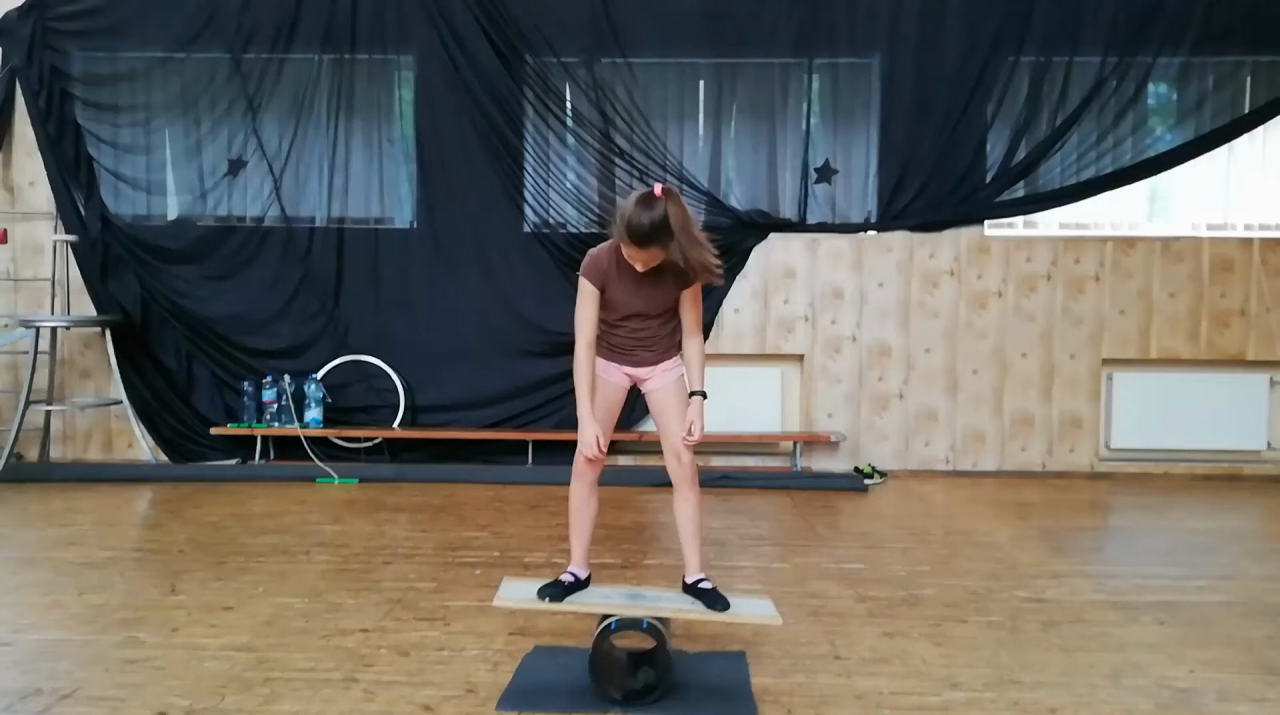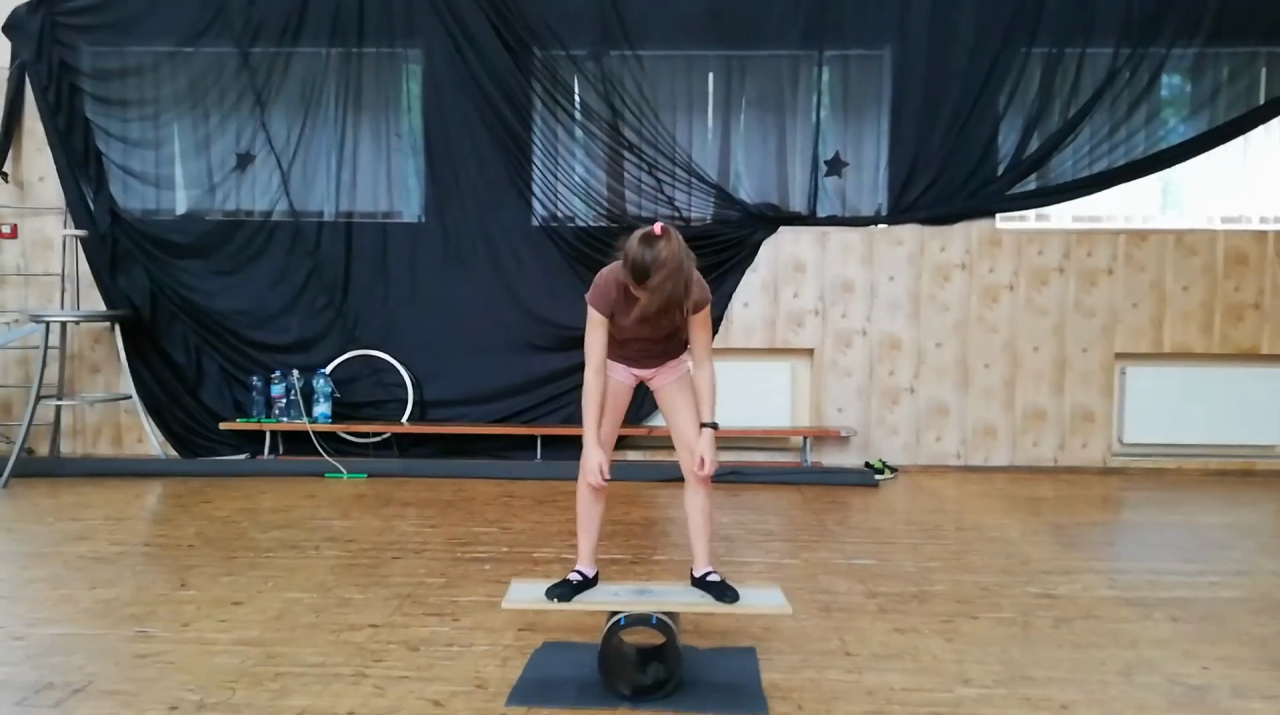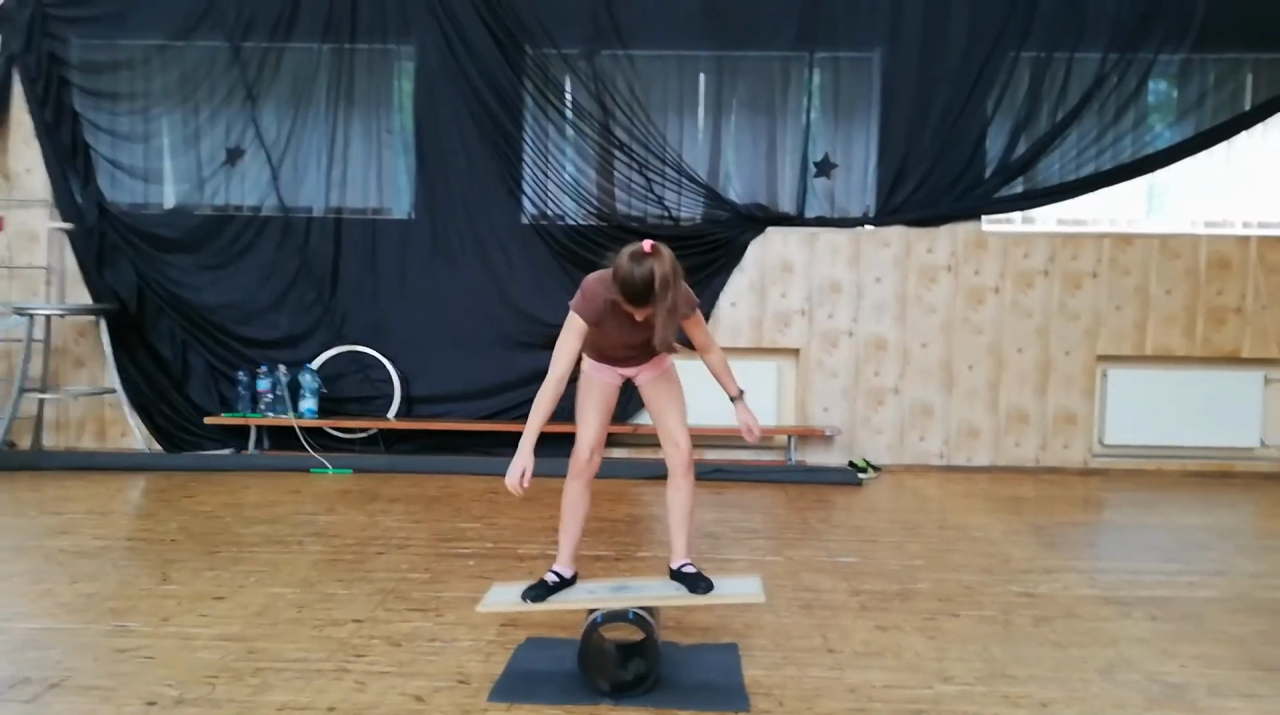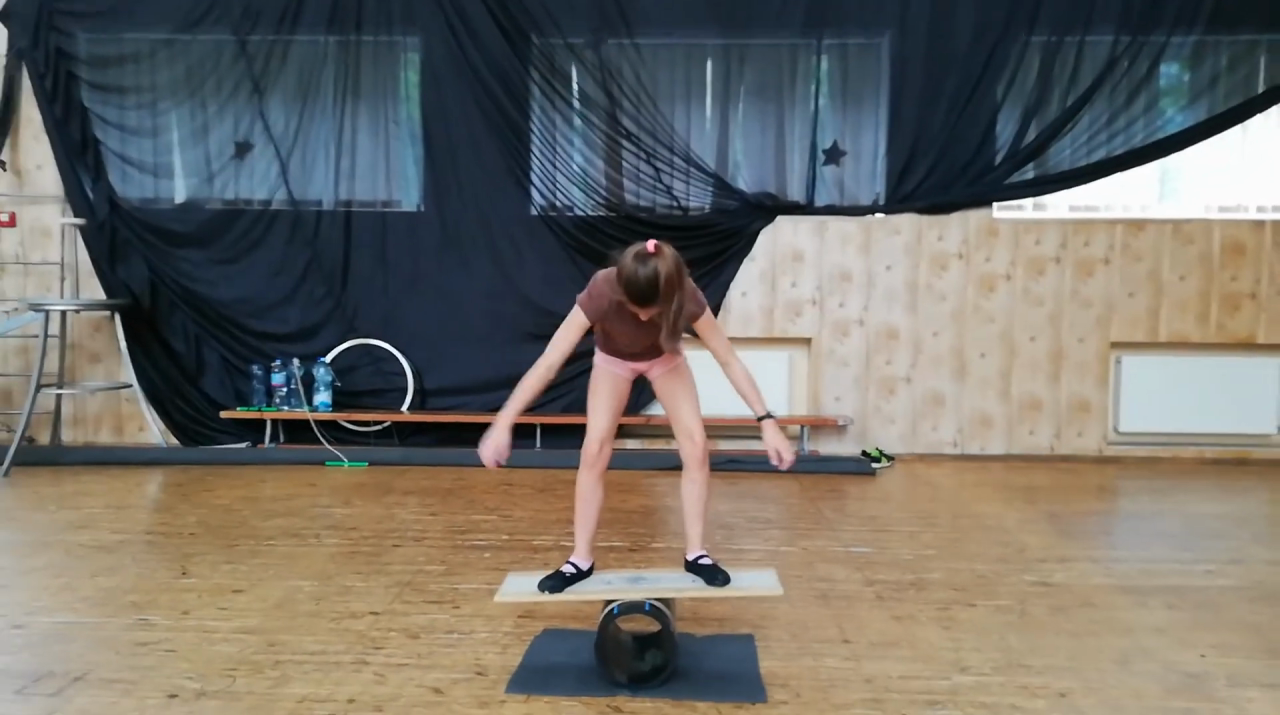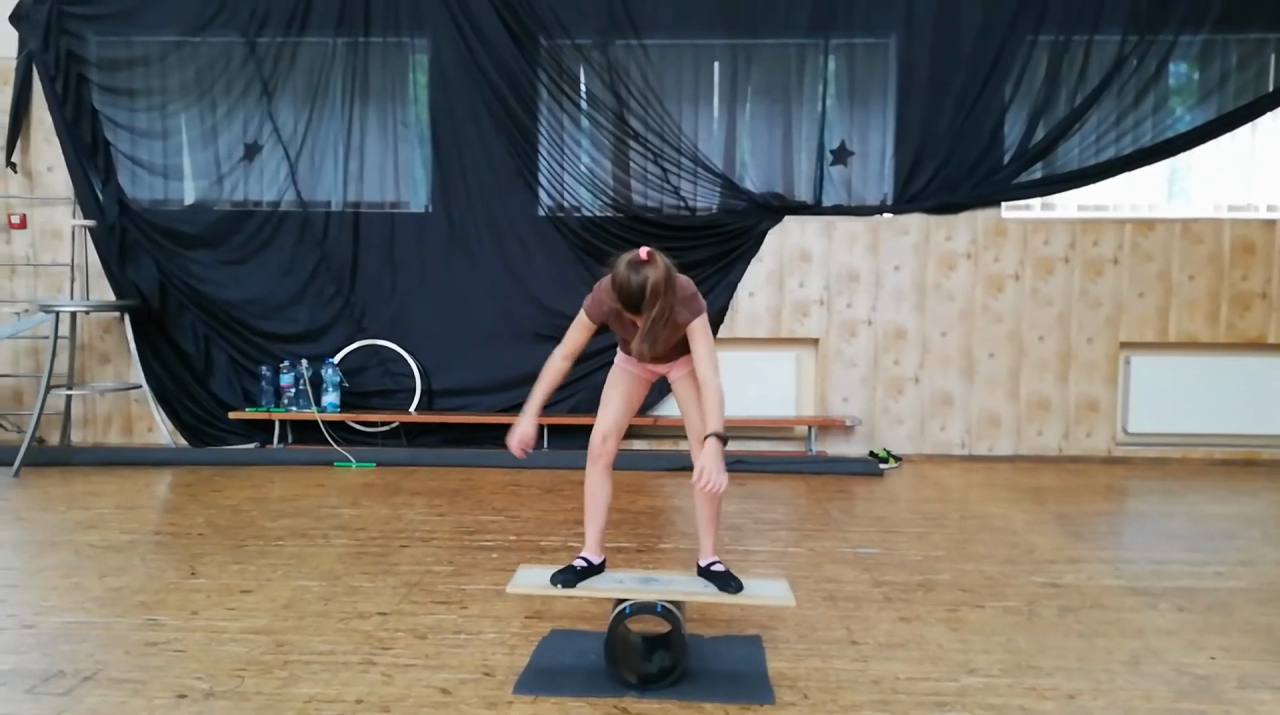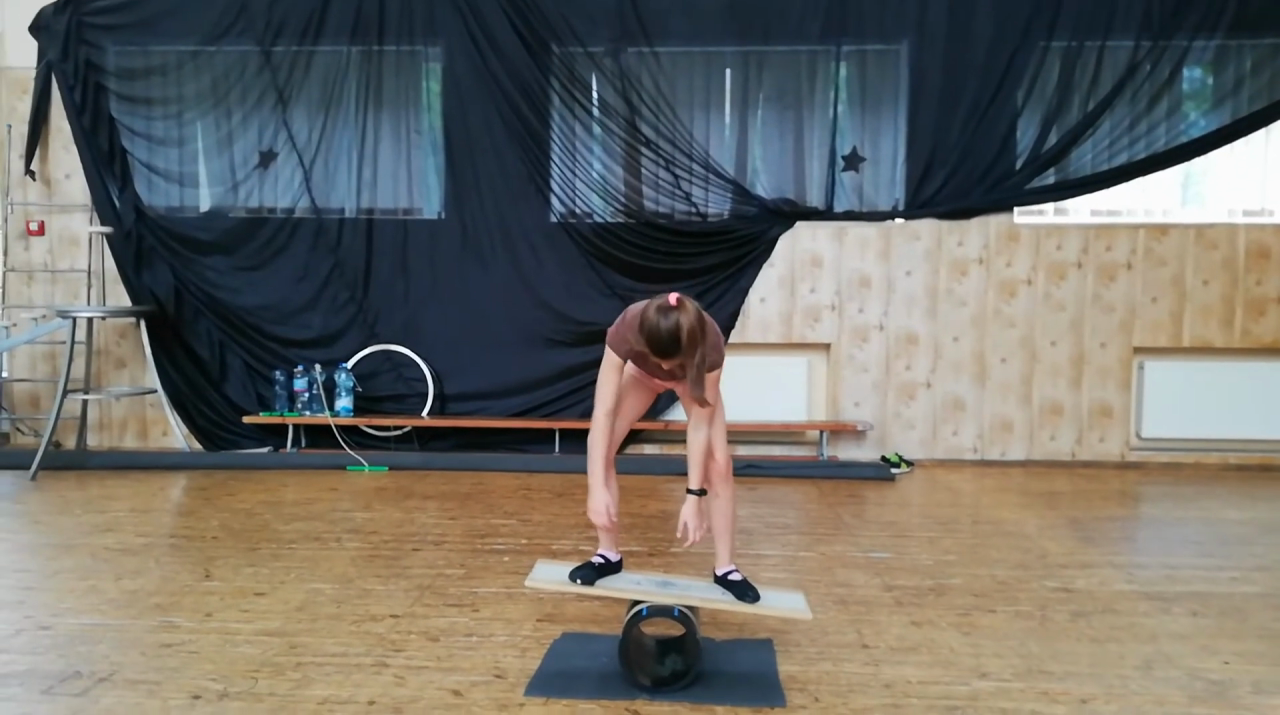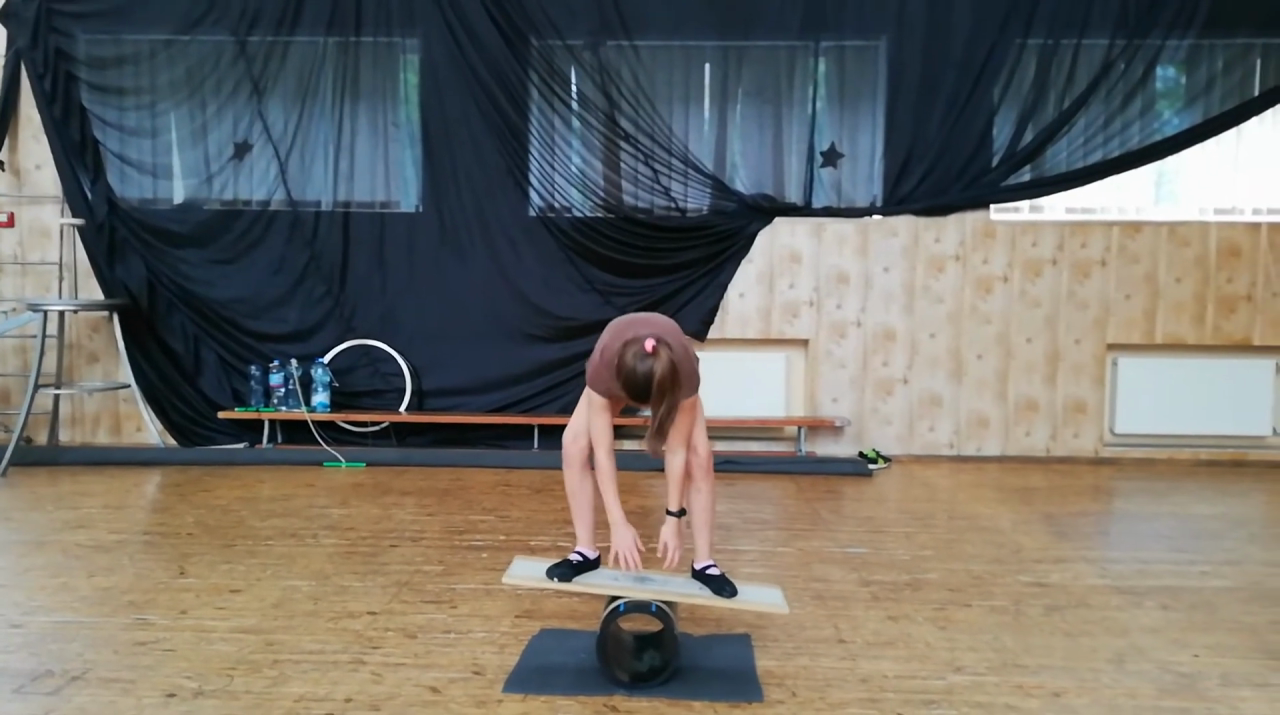
dt=0.4s
person 1, frame 1
left shoulder: (683, 266)
right shoulder: (598, 263)
left elbow: (692, 336)
right elbow: (584, 344)
left wrist: (697, 397)
right wrist: (586, 418)
left hip: (664, 366)
right hip: (609, 363)
left knee: (683, 464)
right knee: (586, 460)
left ankle: (695, 576)
right ankle: (577, 570)
person 1, frame 2
left shoulder: (692, 289)
right shoulder: (607, 285)
left elbow: (703, 362)
right elbow: (595, 368)
left wrist: (708, 429)
right wrist: (590, 443)
left hip: (670, 364)
right hip: (617, 364)
left knee: (697, 461)
right knee: (592, 461)
left ankle: (703, 569)
right ankle: (585, 569)
person 1, frame 3
left shoulder: (677, 296)
right shoulder: (594, 293)
left elbow: (709, 350)
right elbow: (557, 375)
left wrist: (738, 402)
right wrist: (525, 447)
left hip: (652, 362)
right hip: (601, 364)
left knee: (681, 453)
right knee: (584, 458)
left ankle: (681, 563)
right ankle: (563, 568)
person 1, frame 4
left shoulder: (685, 295)
right shoulder: (602, 291)
left elbow: (728, 358)
right elbow: (551, 359)
left wrist: (768, 422)
right wrist: (503, 423)
left hip: (664, 358)
right hip: (612, 359)
left knee: (695, 446)
right knee: (594, 449)
left ankle: (695, 555)
right ankle: (579, 560)
person 1, frame 5
left shoulder: (686, 299)
right shoulder: (604, 297)
left elbow: (709, 376)
right elbow: (564, 355)
left wrist: (714, 442)
right wrist: (528, 415)
left hip: (683, 359)
right hip: (632, 360)
left knee: (705, 456)
right knee: (602, 445)
left ankle: (709, 560)
right ankle: (592, 557)
person 1, frame 6
left shoulder: (708, 341)
right shoulder: (626, 331)
left elbow: (699, 425)
right elbow: (603, 411)
left wrist: (694, 497)
right wrist: (598, 487)
left hip: (693, 374)
right hip: (641, 372)
left knee: (718, 460)
right knee: (600, 442)
left ankle: (725, 569)
right ankle: (608, 554)
person 1, frame 7
left shoulder: (684, 369)
right shoulder: (603, 368)
left elbow: (677, 451)
right elbow: (603, 453)
left wrist: (673, 518)
right wrist: (618, 523)
left hip: (670, 368)
right hip: (619, 363)
left knee: (699, 454)
right knee: (574, 444)
left ankle: (703, 563)
right ankle: (585, 552)
